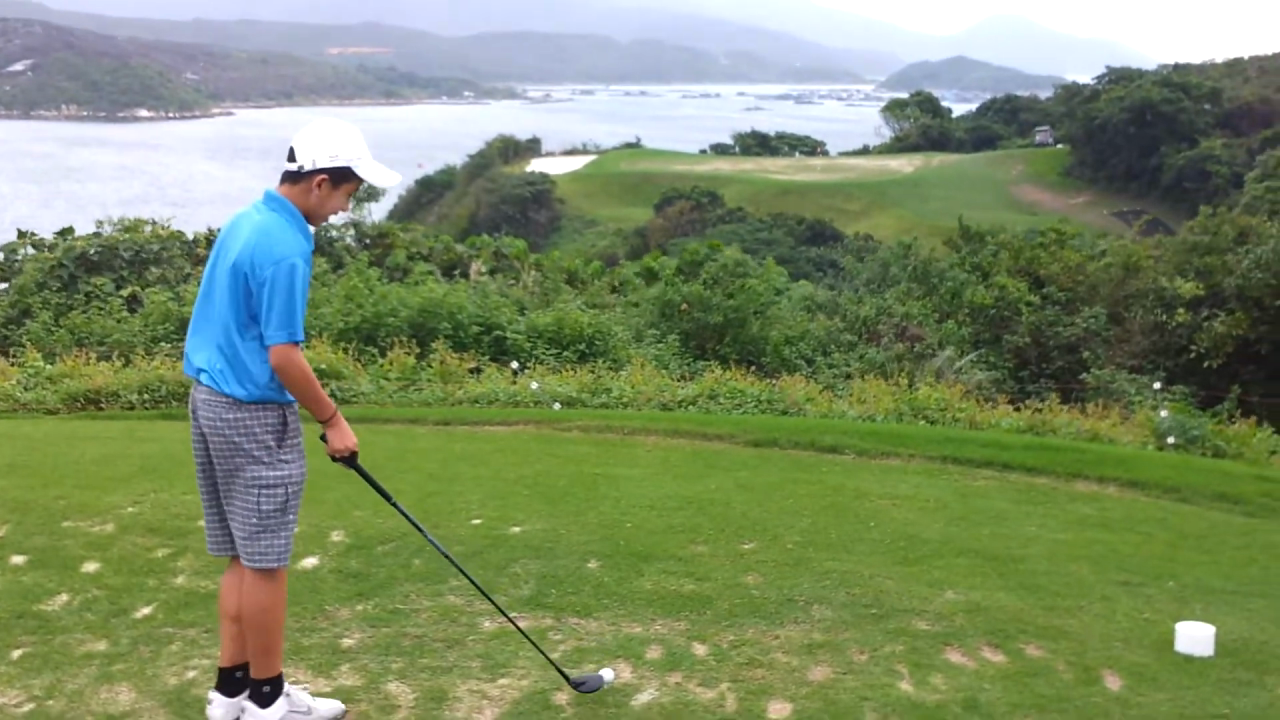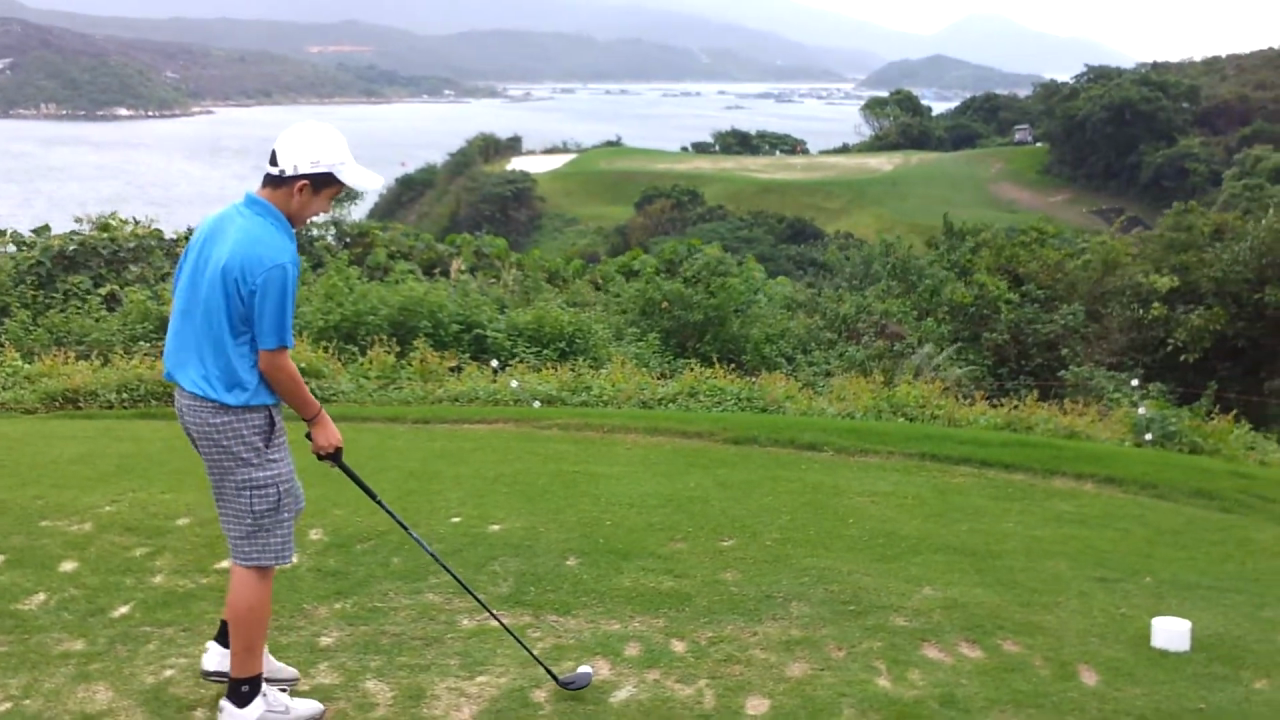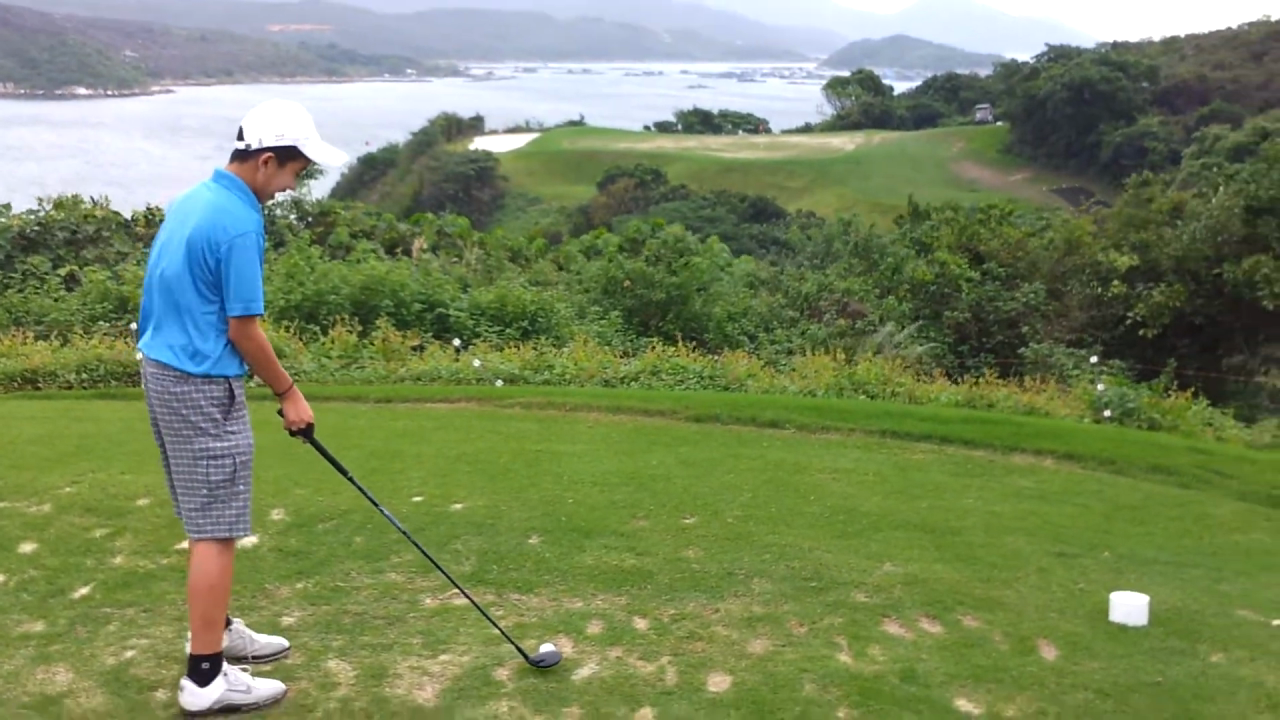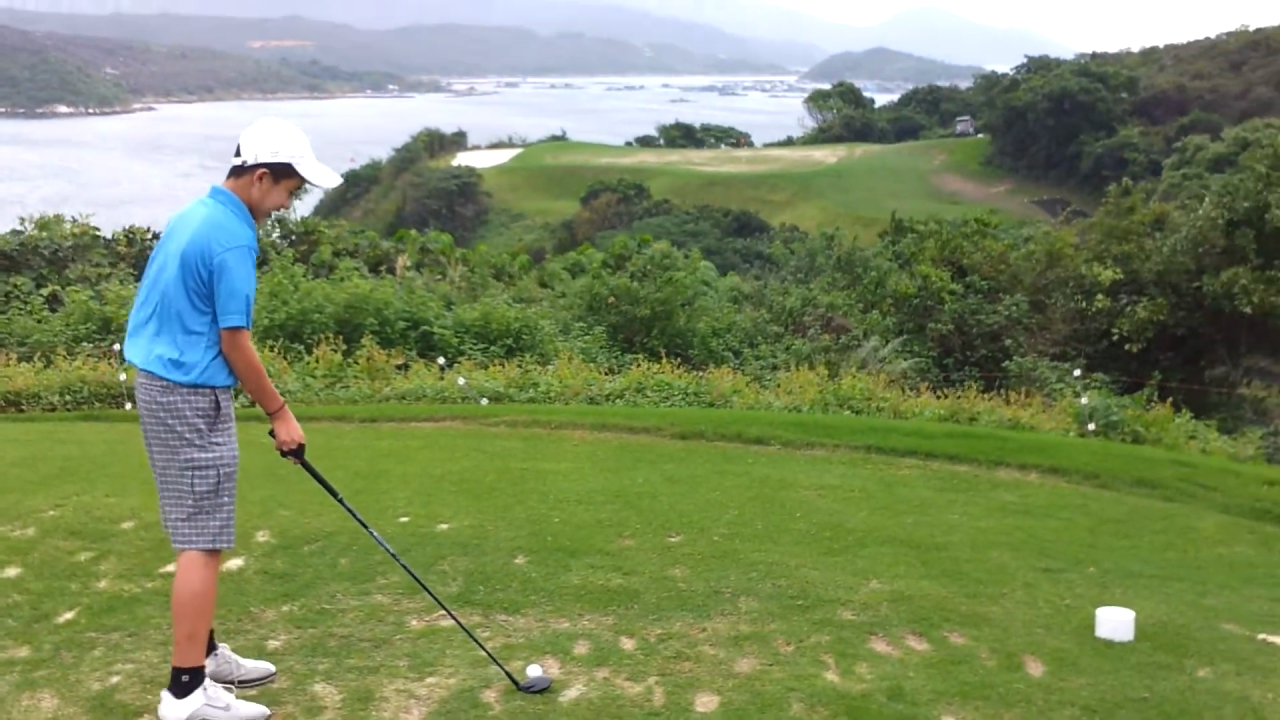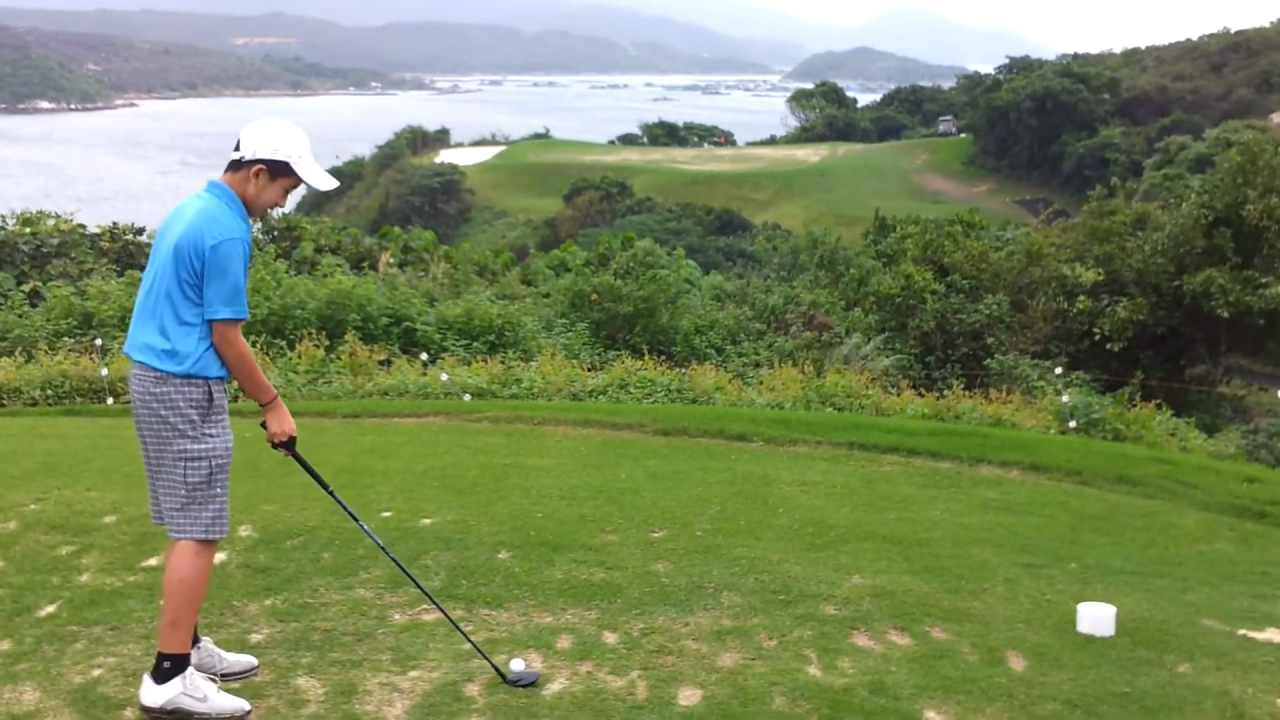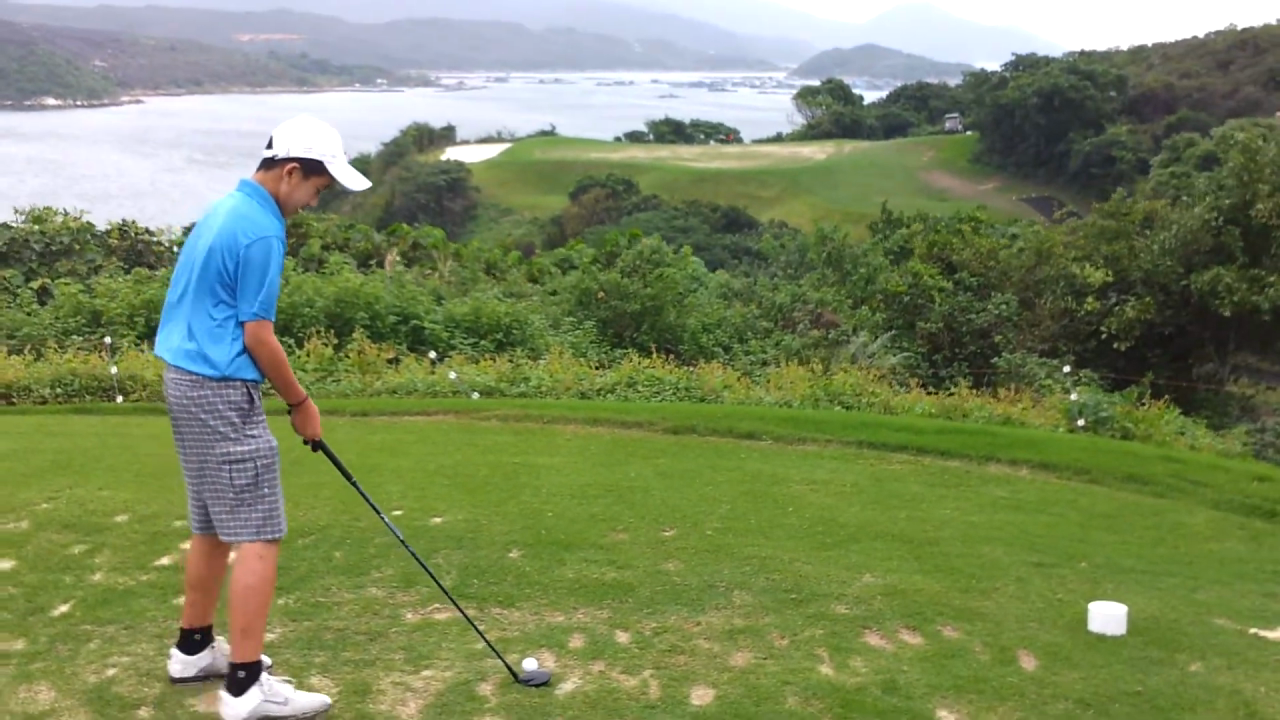
dt=0.3s
person 1, frame 1
left shoulder: (245, 220)
right shoulder: (284, 248)
right elbow: (283, 356)
right wrist: (334, 421)
left hip: (212, 399)
right hip: (255, 413)
left knee: (243, 556)
right knee: (265, 560)
person 1, frame 2
left shoulder: (216, 223)
right shoulder: (274, 254)
left elbow: (183, 303)
right elbow: (272, 361)
right wrist: (318, 418)
left hip: (196, 395)
right hip: (238, 413)
left knee: (269, 525)
right knee: (258, 554)
left ankle: (231, 646)
person 1, frame 3
left shoulder: (192, 200)
right shoulder: (239, 223)
right elbow: (243, 329)
right wrist: (288, 393)
left hip: (165, 370)
right hip: (202, 385)
left knee: (209, 519)
right knee: (216, 528)
left ankle: (215, 629)
person 1, frame 4
left shoulder: (193, 215)
right shoulder: (234, 238)
right elbow: (234, 343)
right wrist: (280, 413)
left hip: (161, 385)
right hip: (192, 397)
left knee: (197, 533)
right knee: (202, 541)
left ankle: (201, 651)
person 1, frame 5
left shoulder: (190, 209)
right shoulder: (226, 230)
right elbow: (226, 336)
right wrist: (272, 404)
left hip: (155, 377)
right hip: (185, 389)
left knee: (187, 526)
right knee: (198, 532)
left ankle: (185, 644)
person 1, frame 6
left shoulder: (223, 210)
right shoulder: (261, 231)
right elbow: (259, 336)
right wrist: (301, 405)
left hip: (186, 381)
right hip: (220, 393)
left knee: (214, 529)
right knee: (257, 536)
left ankle: (195, 646)
